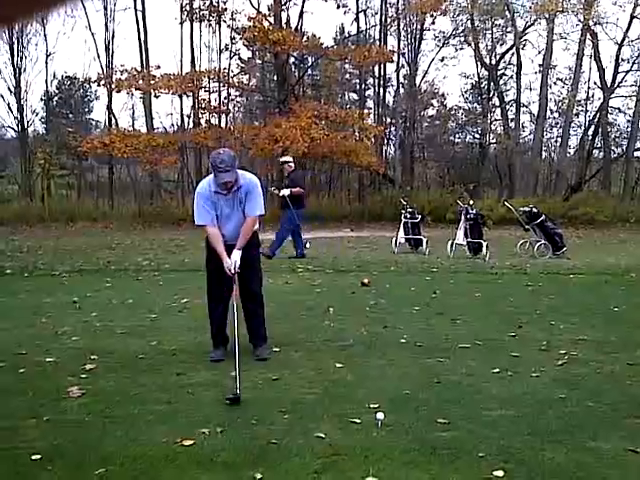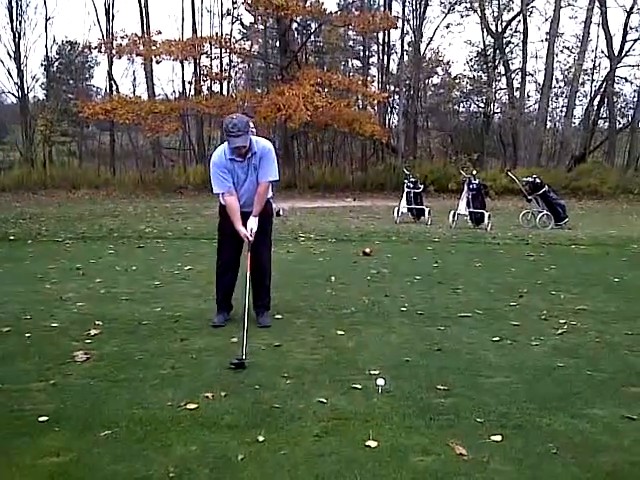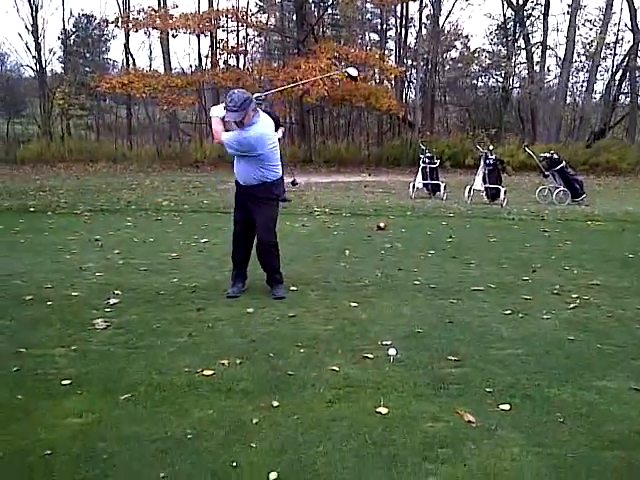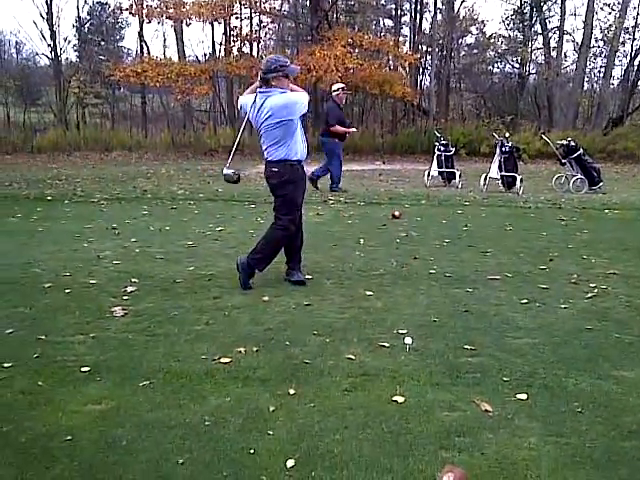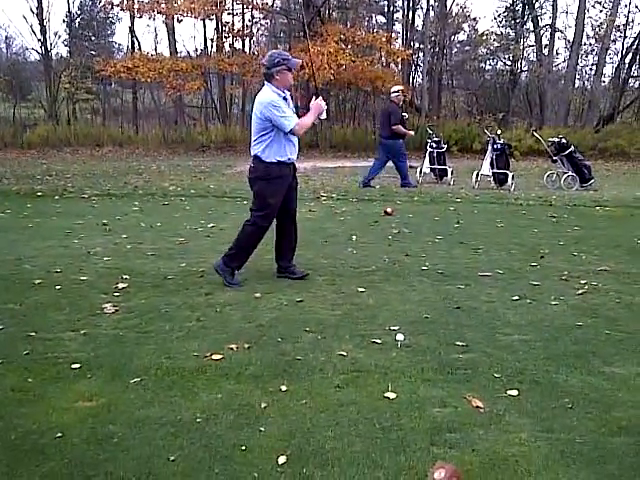
dt=1s
person 1, frame 1
left shoulder: (251, 182)
right shoulder: (203, 189)
left elbow: (251, 219)
right elbow: (210, 227)
left wrist: (238, 250)
right wrist: (224, 258)
left hip: (247, 243)
right hip: (217, 245)
left knee: (252, 293)
right knee: (217, 296)
left ankle: (259, 341)
right ankle: (219, 343)
person 1, frame 2
left shoulder: (265, 148)
right shoulder: (219, 158)
left elbow: (264, 186)
right elbow: (229, 195)
left wrist: (254, 217)
right wrist: (239, 227)
left hip: (260, 211)
right hip: (230, 213)
left knee: (261, 262)
right knee: (226, 262)
left ankle: (262, 309)
right ankle: (223, 309)
person 1, frame 3
left shoulder: (253, 135)
right shoulder: (252, 118)
left elbow: (221, 138)
right elbow: (236, 135)
left wrist: (215, 116)
right wrist: (224, 118)
left hip: (266, 191)
right hip: (244, 187)
left knee: (266, 238)
right knee: (241, 235)
left ankle: (276, 281)
right ankle: (239, 279)
person 1, frame 4
left shoulder: (254, 101)
right shoulder: (288, 101)
left elbow: (241, 100)
right elbow: (304, 95)
left wrist: (258, 84)
right wrist: (286, 85)
left hip: (278, 168)
right hip: (288, 170)
left knee: (293, 219)
right knee: (285, 222)
left ankle: (294, 268)
right ankle: (250, 263)
person 1, frame 5
left shoulder: (283, 96)
right shoulder: (269, 100)
left elbow: (295, 125)
right elbow: (296, 130)
left wrist: (312, 114)
right wrist: (313, 112)
left hip: (286, 167)
right hip: (268, 171)
left knee: (288, 218)
right knee: (260, 220)
left ankle: (284, 264)
right ankle: (228, 263)
